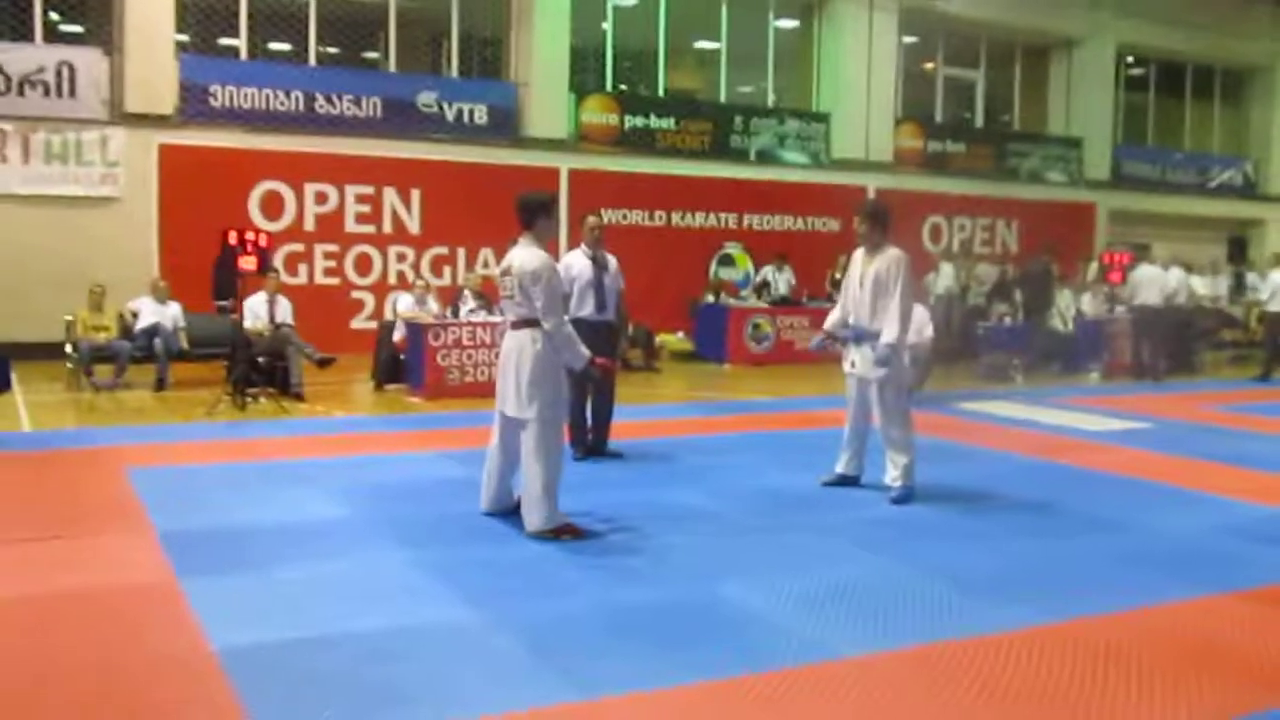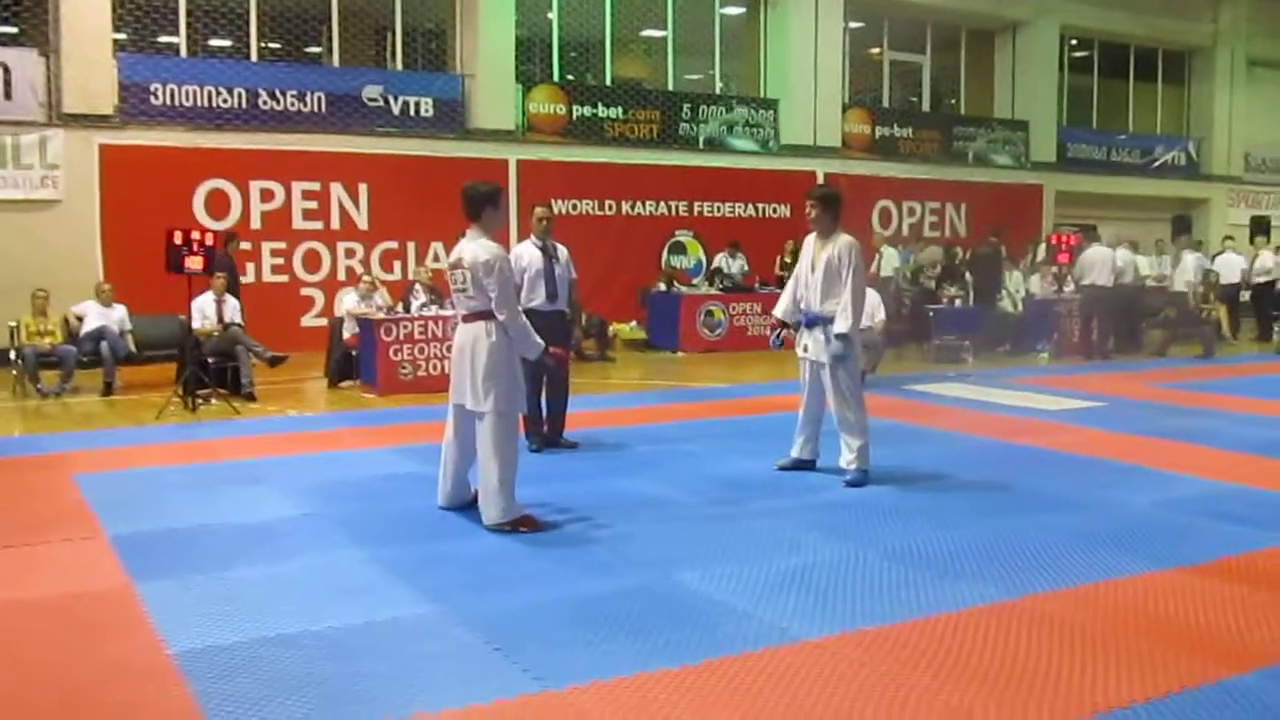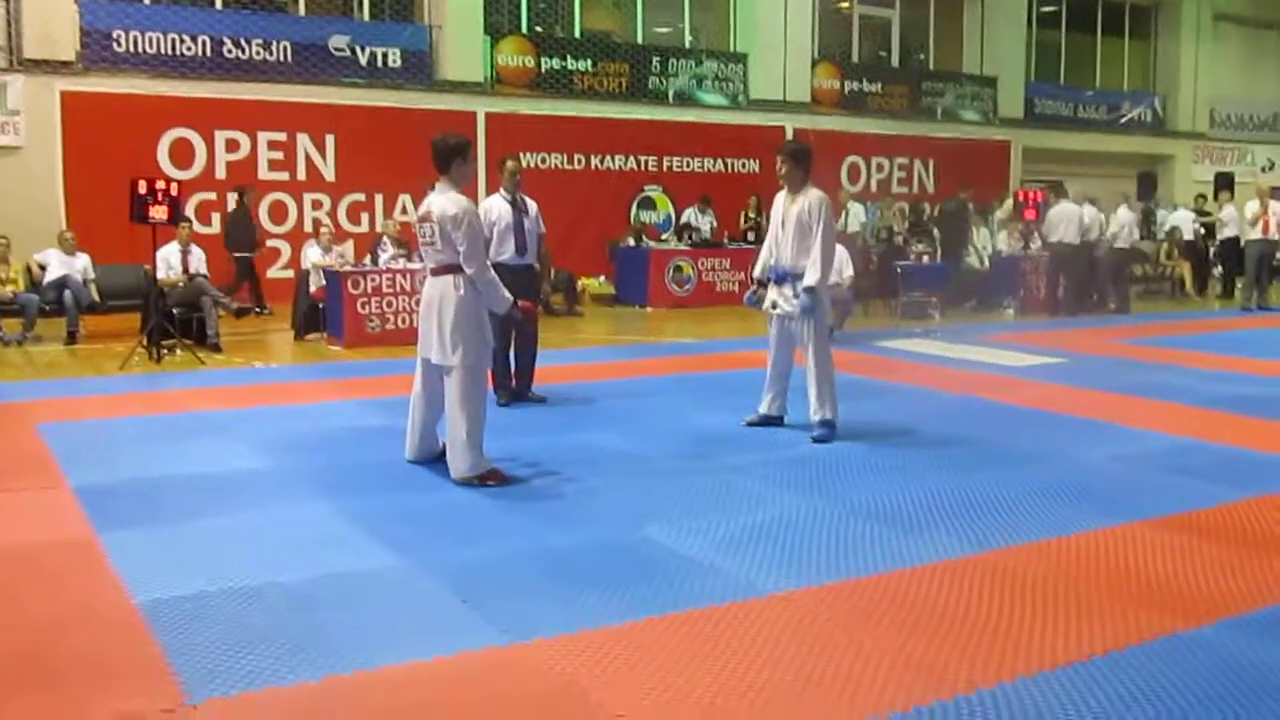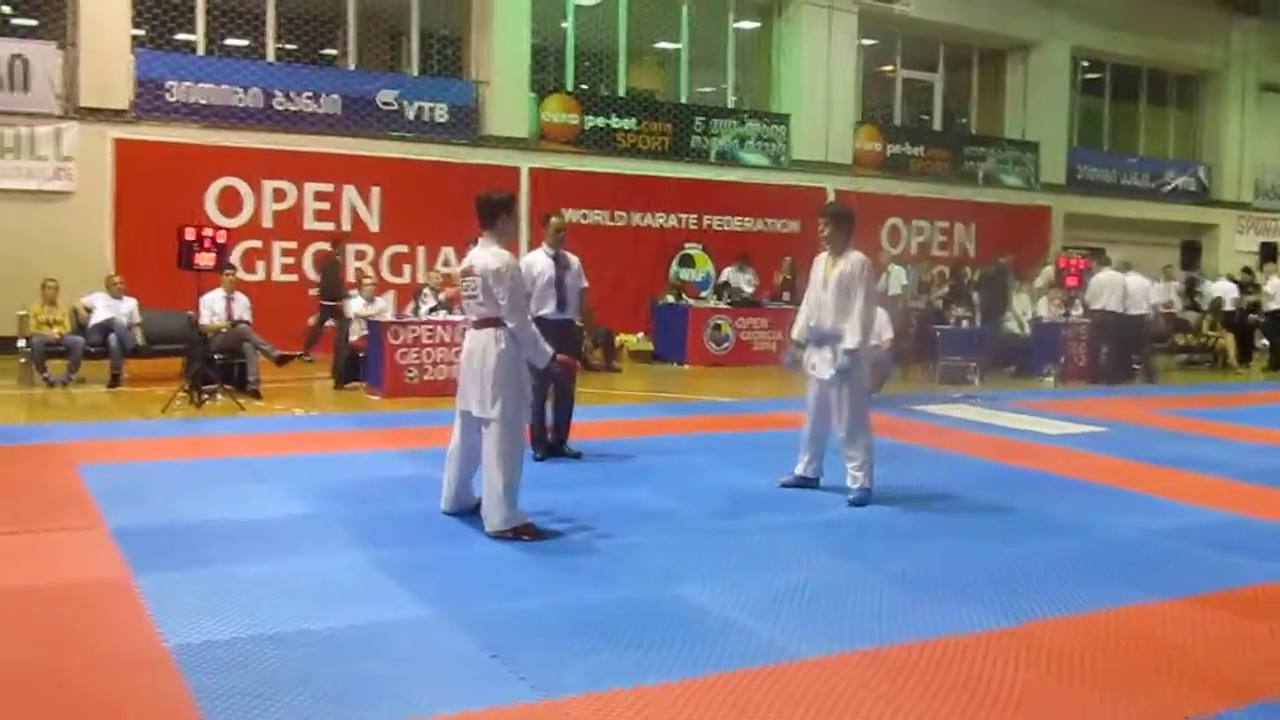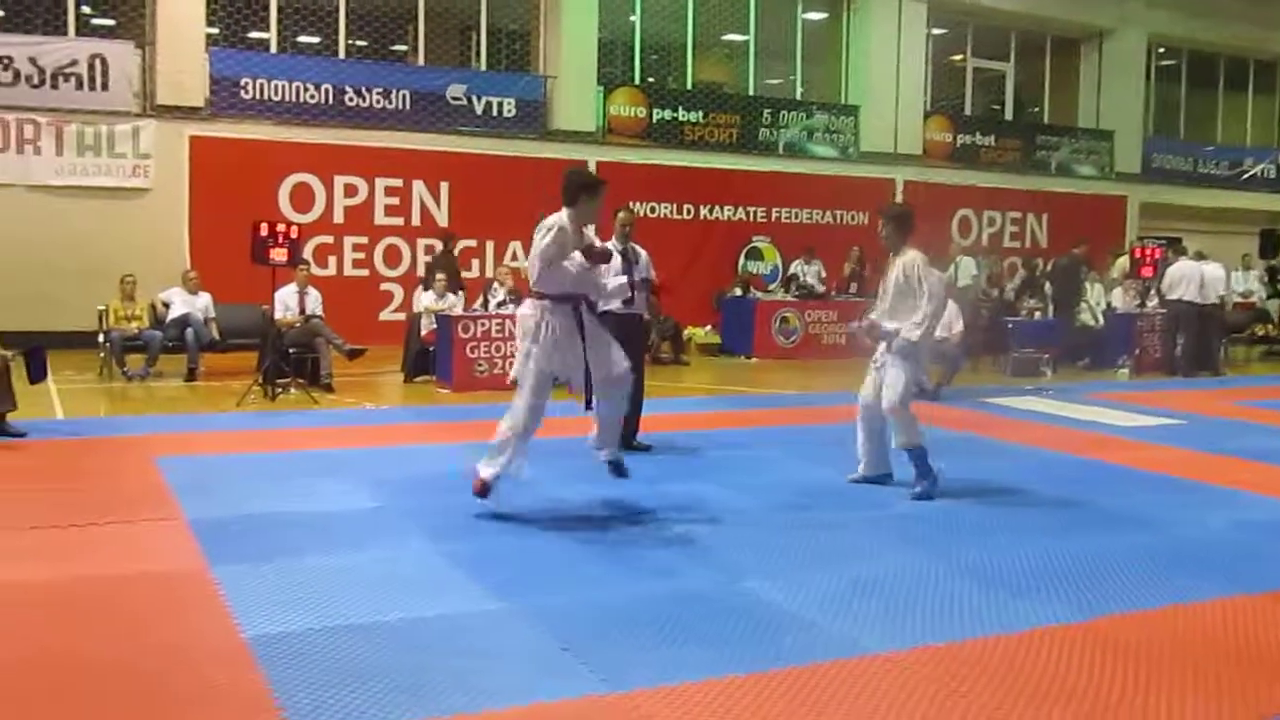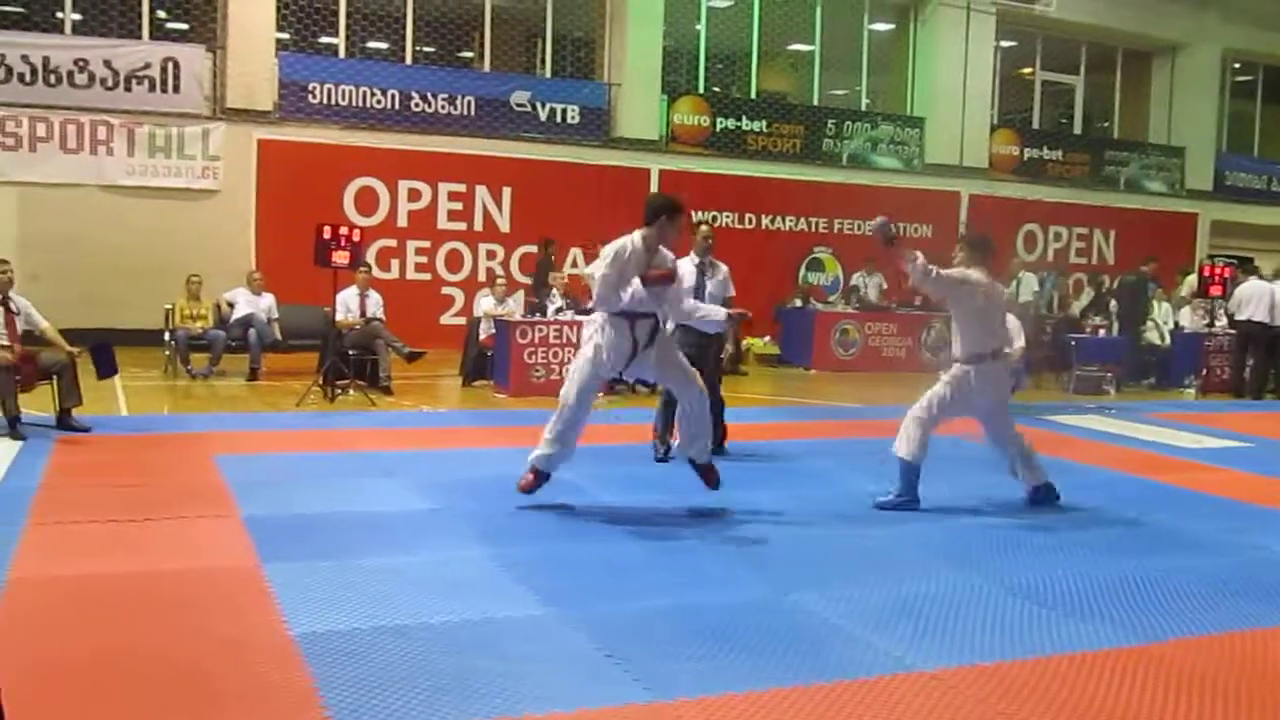
dt=0.5s
person 1, frame 1
left shoulder: (510, 259)
right shoulder: (540, 262)
right elbow: (554, 321)
right wrist: (585, 360)
left hip: (513, 345)
right hip: (537, 350)
left knee: (509, 425)
right knee: (541, 433)
left ankle: (497, 497)
right ankle: (542, 518)
person 1, frame 2
left shoulder: (457, 252)
right shoulder: (492, 253)
right elbow: (508, 311)
right wrist: (540, 350)
left hip: (466, 337)
right hip: (491, 341)
left knee: (463, 419)
right knee: (496, 425)
left ankle: (454, 491)
right ankle: (500, 511)
person 1, frame 3
left shoulder: (427, 205)
right shoulder: (461, 207)
right elbow: (476, 266)
right wrist: (508, 304)
left hip: (434, 291)
right hip: (459, 296)
left knee: (431, 373)
right knee: (465, 379)
left ankle: (422, 445)
right ankle: (468, 464)
person 1, frame 4
left shoulder: (470, 259)
right shoulder: (503, 261)
right elbow: (518, 319)
right wrist: (548, 358)
left hip: (475, 343)
right hip: (499, 348)
left knee: (470, 427)
right knee: (503, 433)
left ankle: (457, 497)
right ankle: (502, 519)
person 1, frame 5
left shoulder: (584, 235)
right shoulder: (554, 228)
left elbow: (596, 286)
right elbow: (541, 272)
left wrist: (629, 286)
right wrist: (585, 262)
left hip: (579, 320)
right hip: (546, 320)
left knee: (615, 381)
right knee: (530, 401)
left ankle: (609, 450)
right ankle: (491, 469)
person 1, frame 6
left shoulder: (665, 259)
right shoulder: (619, 250)
left elbow: (679, 306)
right elbow: (602, 298)
left wrist: (725, 315)
right wrist: (646, 284)
left hip: (649, 335)
right hip: (610, 331)
left knee: (693, 391)
right knee: (576, 398)
left ankle: (699, 456)
right ankle: (541, 465)
person 2, frame 1
left shoulder: (896, 259)
right shoulder: (858, 256)
left elbow: (900, 306)
left wrist: (889, 344)
right wrist: (830, 330)
left hip: (882, 348)
right hip: (857, 346)
left knee: (892, 417)
right knee: (856, 413)
left ankle: (901, 480)
right ankle: (848, 469)
person 2, frame 2
left shoulder: (847, 245)
right shoulder: (809, 242)
left elbow: (853, 294)
right elbow: (797, 283)
left wrist: (843, 336)
right wrist: (781, 319)
left hip: (834, 334)
right hip: (810, 332)
left knee: (846, 401)
right knee: (810, 398)
left ankle: (856, 464)
right ankle: (804, 454)
person 2, frame 3
left shoulder: (817, 200)
right shoulder: (779, 199)
left elbow: (823, 248)
left wrist: (811, 289)
right wrist: (759, 281)
left hip: (804, 288)
right hip: (778, 287)
left knee: (815, 354)
right knee: (778, 353)
left ankle: (824, 418)
right ankle: (772, 409)
person 2, frame 4
left shoulder: (859, 263)
right shoulder: (820, 260)
left elbow: (863, 312)
left wrist: (851, 351)
right wrist: (798, 342)
left hip: (844, 351)
right hip: (819, 349)
left knee: (851, 419)
right knee: (815, 413)
left ankle: (861, 482)
right ankle: (808, 471)
person 2, frame 5
left shoulder: (914, 261)
right shoulder: (895, 260)
left elbow: (938, 296)
left wrist: (914, 335)
right wrist: (874, 323)
left hip: (906, 347)
right hip: (889, 345)
left knee: (895, 405)
right knee: (869, 404)
left ankle: (924, 472)
right ankle: (874, 468)
person 2, frame 6
left shoulder: (966, 282)
right shoulder: (996, 290)
left elbow: (930, 276)
left hip: (972, 374)
right hip: (995, 371)
left knee: (918, 420)
right knee: (1004, 435)
left ankle: (906, 493)
right ankle: (1042, 488)
person 3, frame 1
left shoulder: (612, 262)
right shoulder: (570, 261)
left elbow: (620, 300)
right elbow: (562, 299)
left wrist: (621, 333)
left hip: (606, 329)
right hip: (581, 328)
left knee: (605, 388)
right knee: (578, 389)
left ankle: (599, 442)
right ankle: (579, 443)
person 3, frame 2
left shoulder: (562, 251)
right shoulder: (520, 252)
left elbow: (571, 289)
right elbow: (513, 290)
left wrist: (574, 323)
left hip: (558, 319)
right hip: (532, 319)
left knee: (559, 379)
right knee: (532, 380)
left ankle: (555, 433)
right ankle: (535, 435)
person 3, frame 3
left shoulder: (531, 205)
right shoulder: (489, 206)
left elbow: (541, 244)
right elbow: (482, 245)
left wrist: (545, 277)
left hip: (527, 273)
right hip: (502, 273)
left knee: (528, 334)
right knee: (500, 335)
left ankle: (523, 387)
right ankle: (503, 389)
person 3, frame 4
left shoulder: (573, 261)
right shoulder: (531, 261)
left elbow: (581, 298)
left hip: (567, 328)
right hip: (542, 327)
left knee: (566, 388)
right knee: (539, 388)
left ankle: (559, 442)
right ankle: (539, 444)
person 3, frame 5
left shoulder: (642, 255)
left elbow: (650, 291)
left hip: (636, 321)
right hip: (610, 320)
left knee: (635, 382)
left ankle: (629, 435)
person 3, frame 6
left shoulder: (722, 270)
right shoulder: (679, 267)
left elbow: (728, 306)
left wrist: (730, 339)
left hip: (712, 336)
right hip: (685, 333)
left knee: (712, 391)
right knee: (672, 389)
left ankle: (716, 439)
right ankle: (662, 442)
